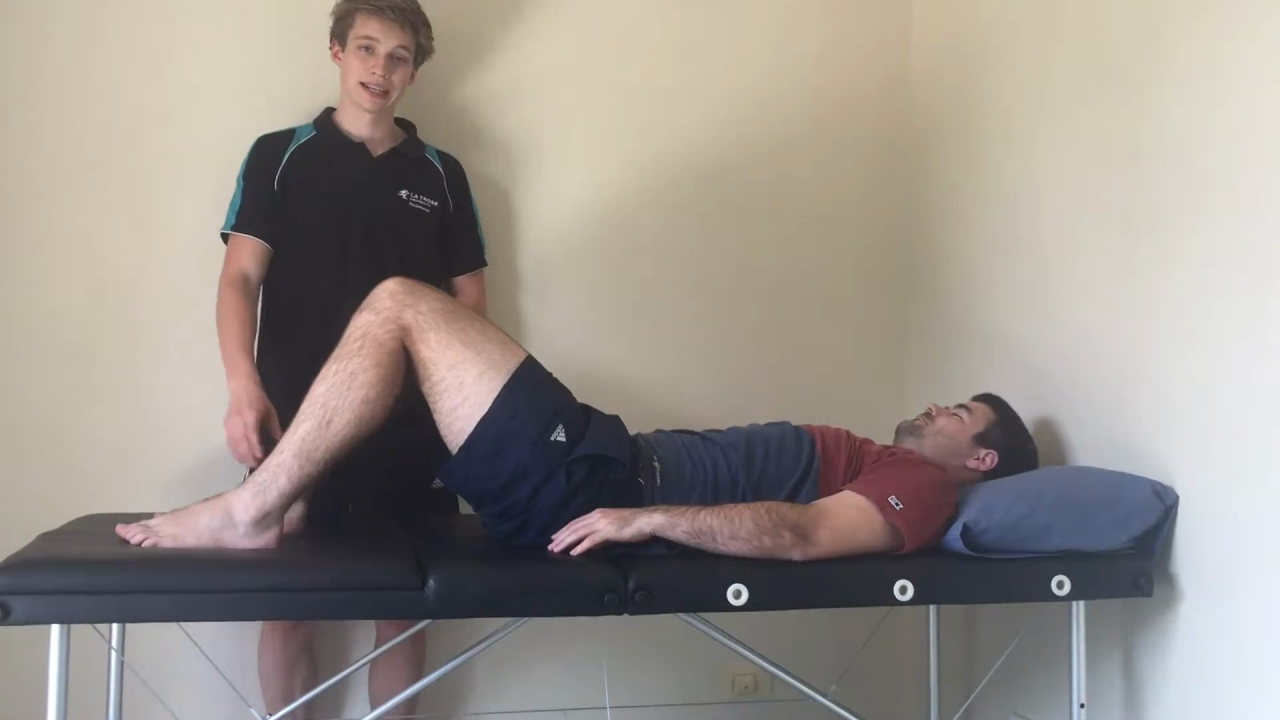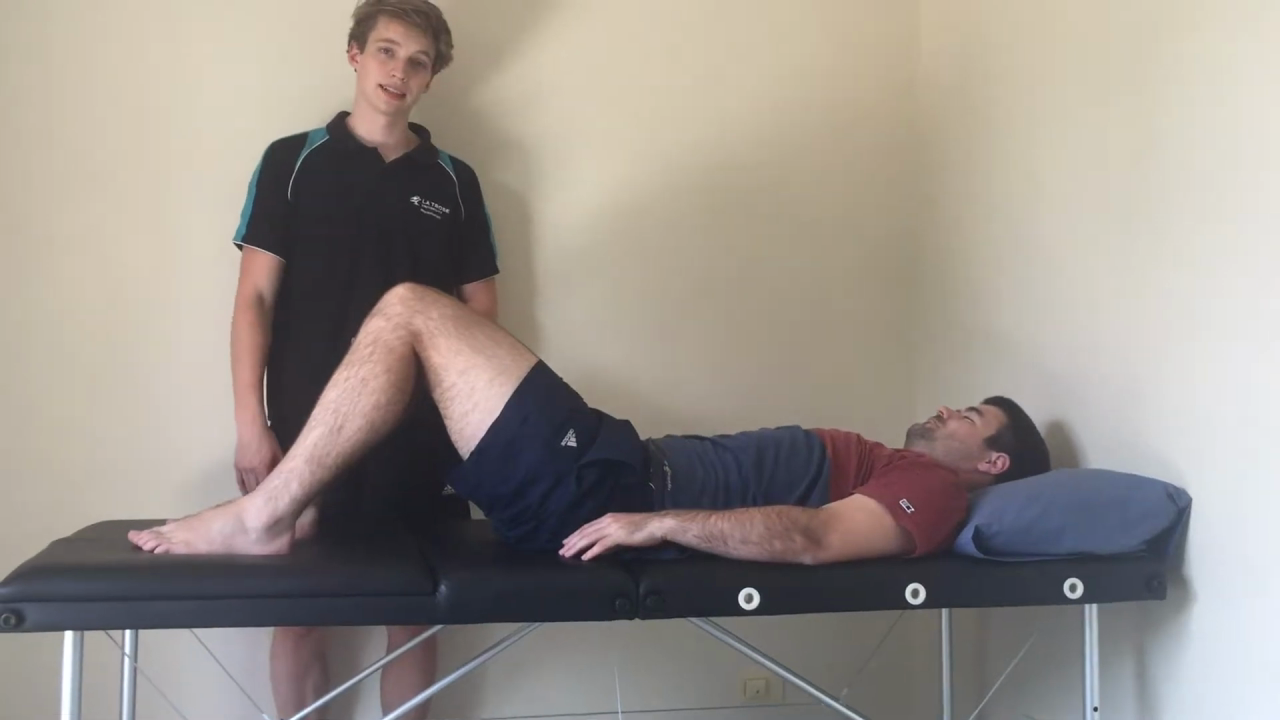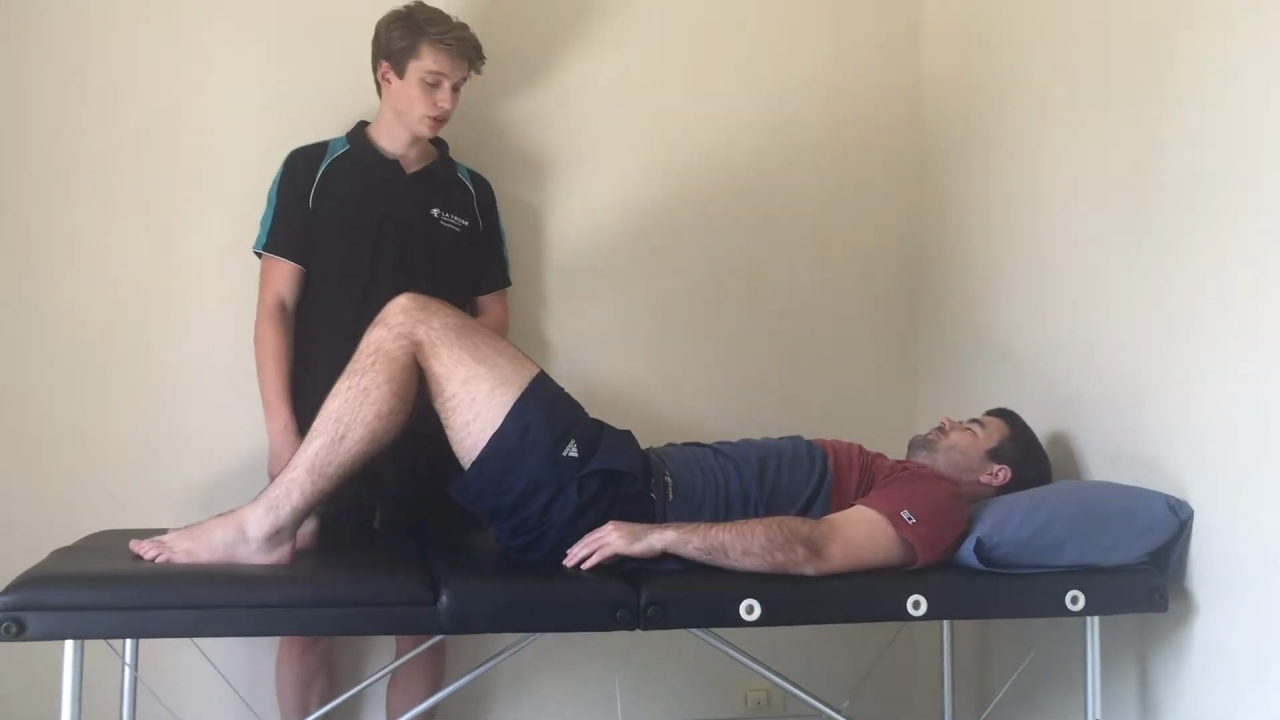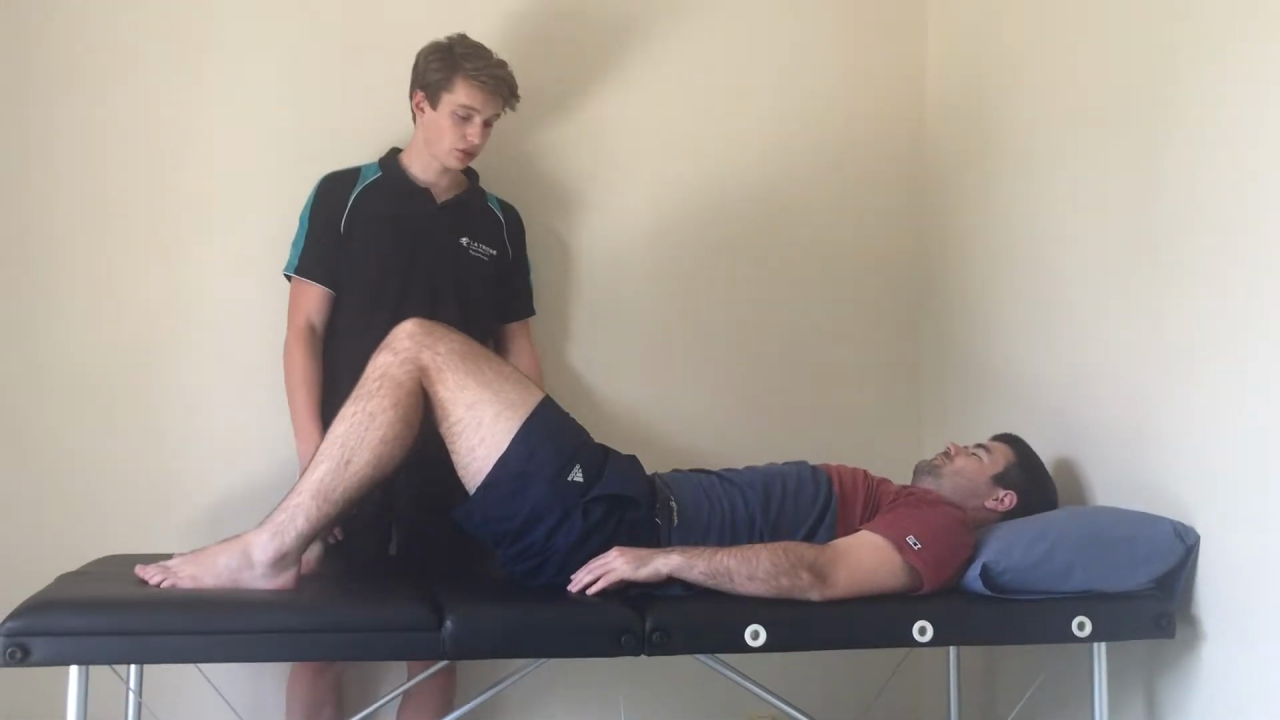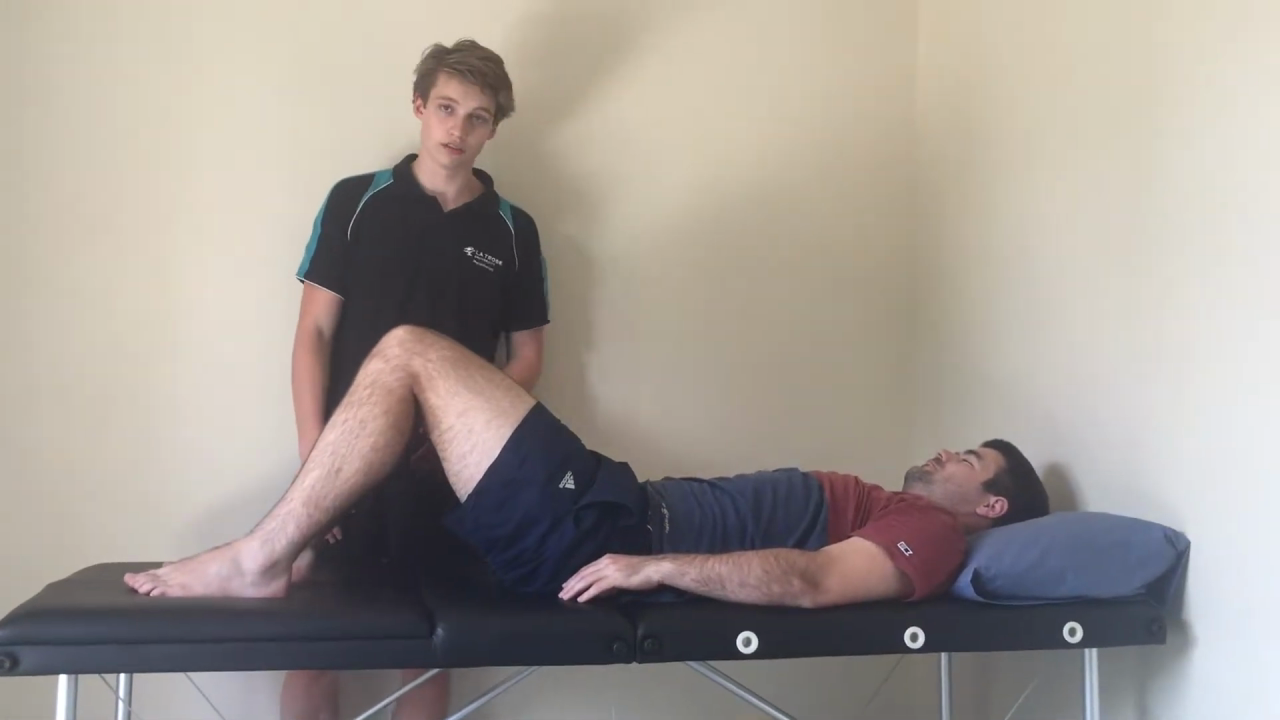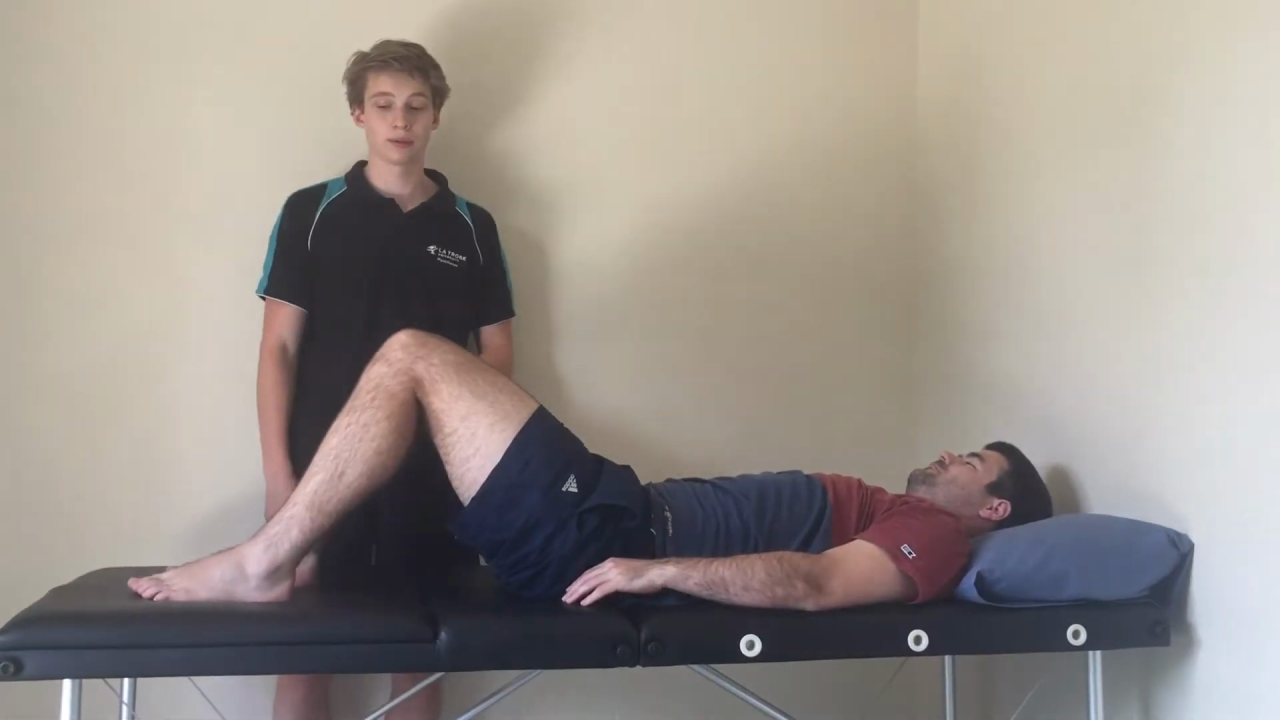
dt=0.7s
person 1, frame 1
left shoulder: (919, 487)
right shoulder: (873, 465)
left elbow: (798, 535)
left wrist: (645, 517)
left hip: (593, 485)
right hip: (615, 469)
left knee: (400, 304)
right knee: (409, 313)
left ankle: (252, 510)
right ankle: (270, 503)
person 1, frame 2
left shoulder: (929, 491)
right shoulder: (888, 473)
left elbow: (810, 539)
left wrist: (655, 523)
left hip: (605, 493)
right hip: (627, 474)
left knee: (411, 310)
right knee: (415, 319)
left ankle: (263, 516)
right ankle: (285, 507)
person 1, frame 3
left shoulder: (931, 503)
right shoulder: (887, 481)
left elbow: (812, 550)
left wrist: (655, 534)
left hip: (606, 502)
right hip: (627, 481)
left knee: (412, 320)
right knee: (420, 328)
left ankle: (265, 525)
right ankle: (282, 519)
person 1, frame 4
left shoulder: (936, 530)
right shoulder: (896, 508)
left elbow: (816, 575)
left wrist: (661, 559)
left hip: (615, 527)
right hip: (634, 507)
left knee: (418, 344)
right knee: (423, 355)
left ankle: (271, 550)
right ankle: (291, 543)
person 1, frame 5
left shoulder: (928, 536)
right shoulder: (883, 513)
left elbow: (809, 583)
left wrist: (653, 566)
left hip: (605, 535)
right hip: (625, 513)
left knee: (409, 352)
right knee: (417, 361)
left ankle: (260, 559)
right ankle: (280, 550)
person 1, frame 6
left shoulder: (932, 538)
right shoulder: (887, 515)
left elbow: (810, 584)
left wrist: (658, 569)
left hip: (605, 537)
right hip: (629, 518)
left knee: (412, 356)
right knee: (419, 367)
left ankle: (264, 563)
right ankle: (287, 554)
person 2, frame 1
left shoulder: (440, 173)
right shoulder: (278, 156)
left elbow: (470, 297)
right elbow: (240, 277)
right wrist: (244, 383)
left hip: (410, 423)
right hip: (300, 420)
person 2, frame 2
left shoulder: (453, 180)
right shoulder: (292, 161)
left elbow: (481, 306)
right elbow: (255, 298)
right wrist: (251, 422)
left hip: (421, 429)
right hip: (310, 425)
person 2, frame 3
left shoulder: (470, 190)
right shoulder: (312, 171)
left elbow: (493, 314)
right elbow: (276, 307)
right wrist: (283, 432)
left hip: (434, 437)
person 2, frame 4
left shoulder: (499, 221)
right shoulder: (343, 196)
left elbow: (516, 345)
right elbow: (305, 332)
right wrist: (312, 456)
left hip: (455, 463)
person 2, frame 5
left shoulder: (512, 230)
right shoulder: (355, 202)
left elbow: (526, 356)
right elbow: (314, 333)
right wrist: (314, 456)
left hip: (449, 469)
person 2, frame 6
left shoulder: (471, 225)
right shoulder: (310, 212)
left elbow: (499, 352)
right elbow: (279, 350)
right wrist: (277, 472)
left hip: (433, 469)
